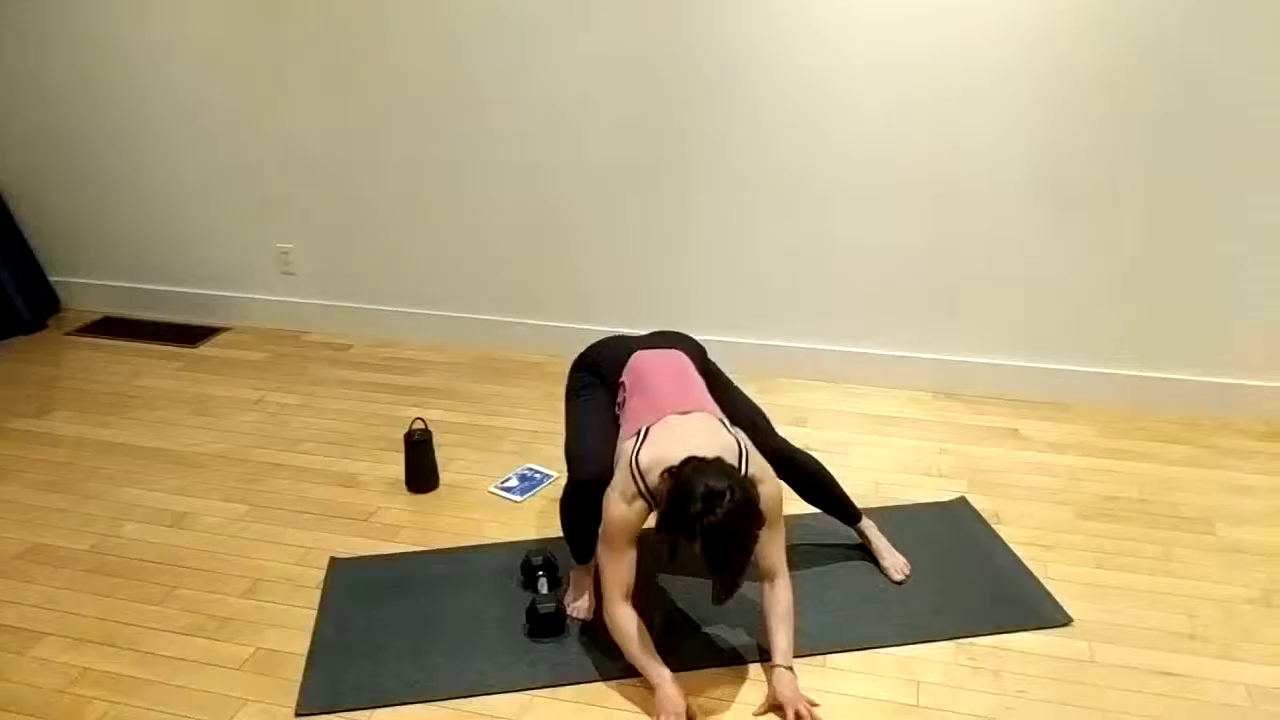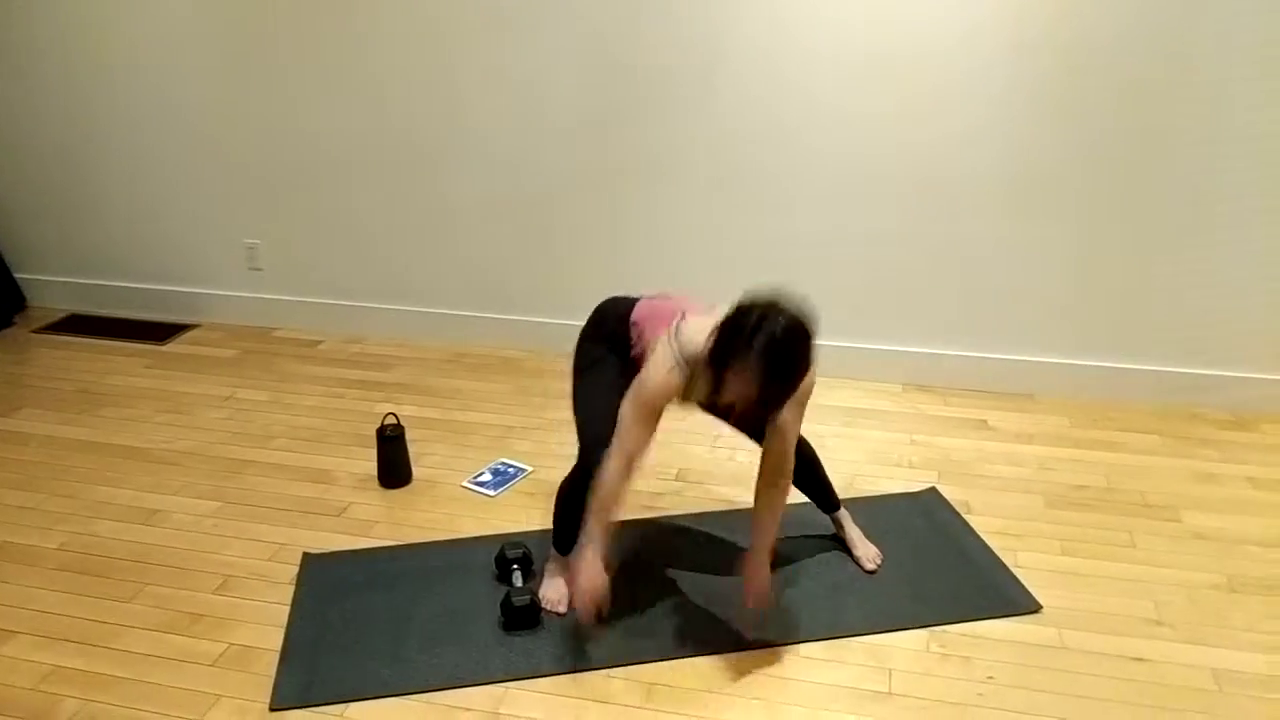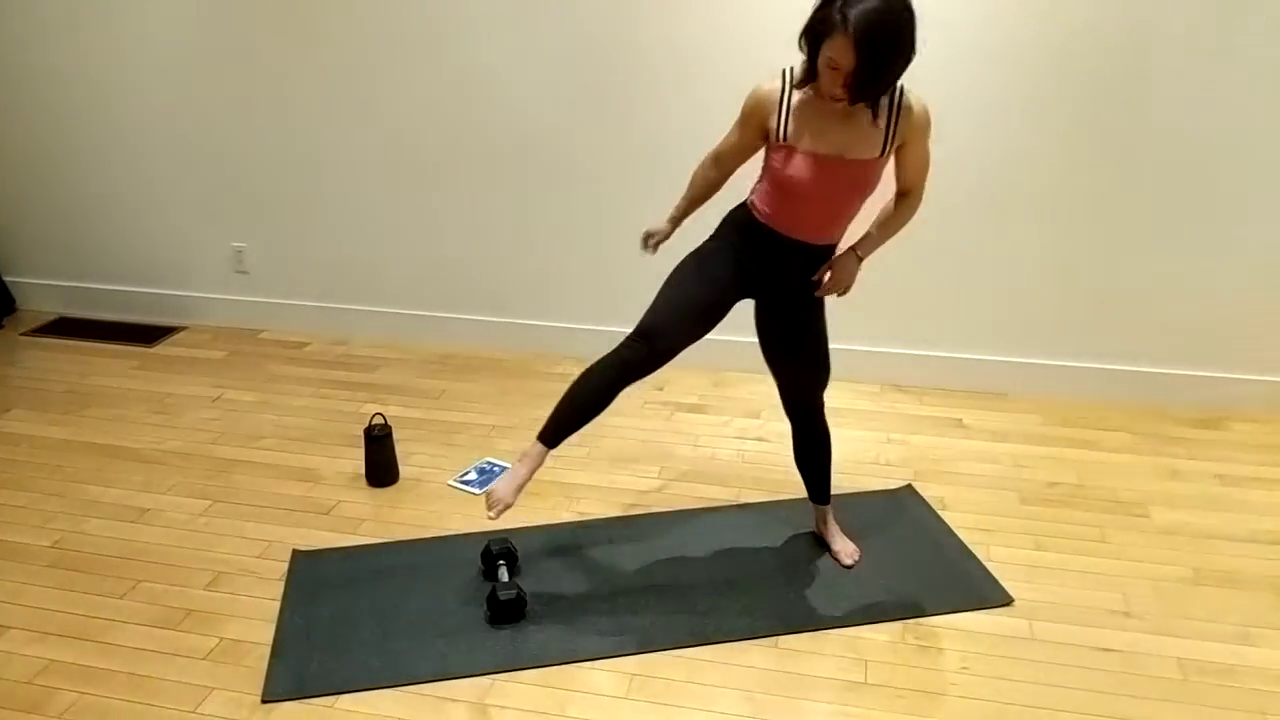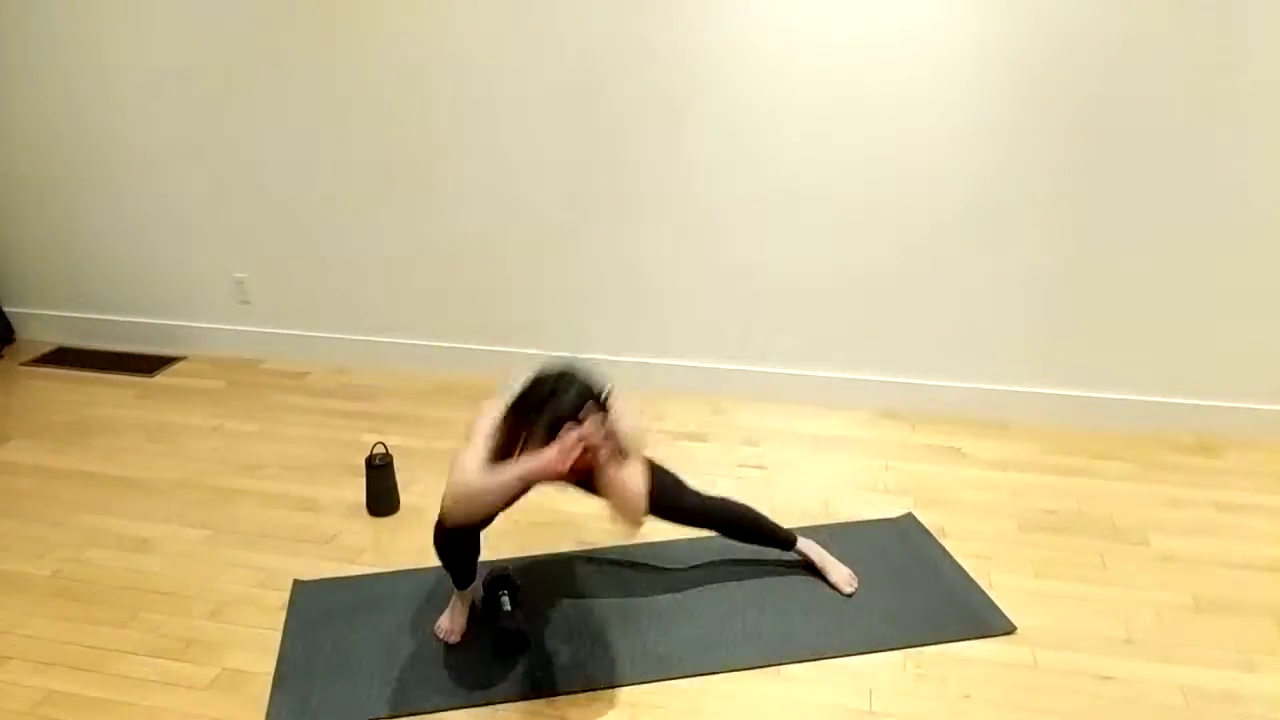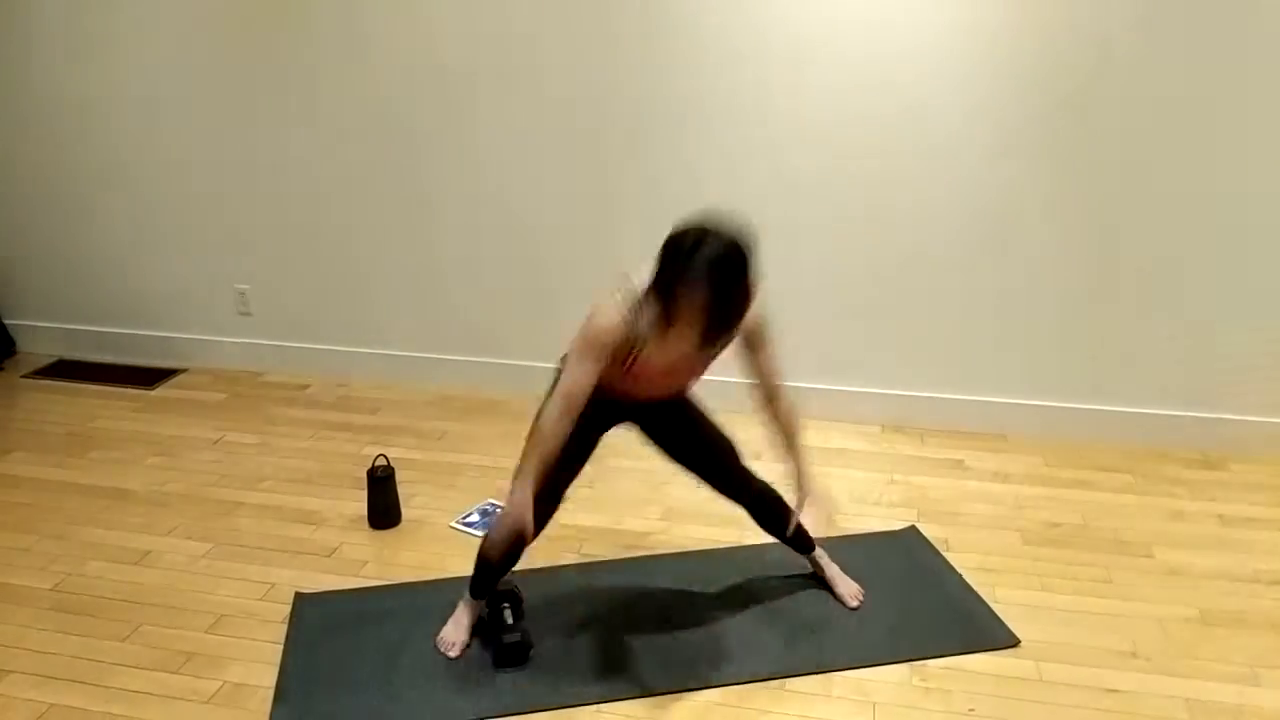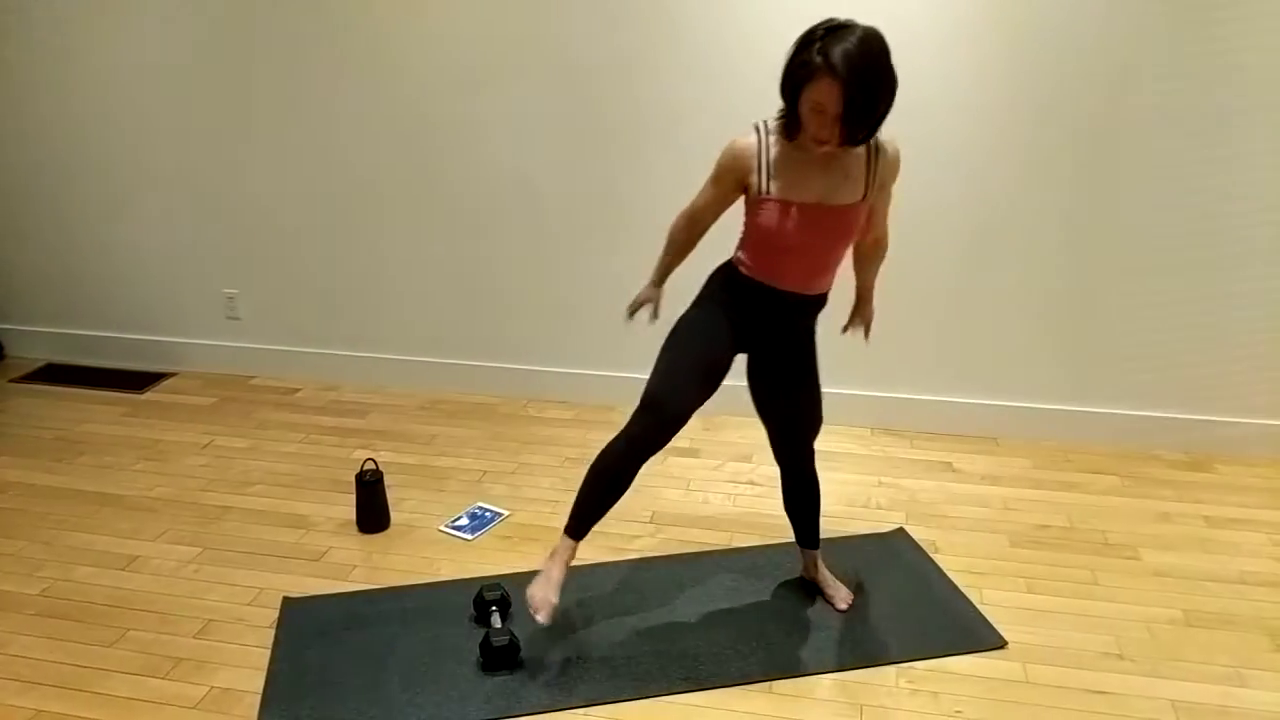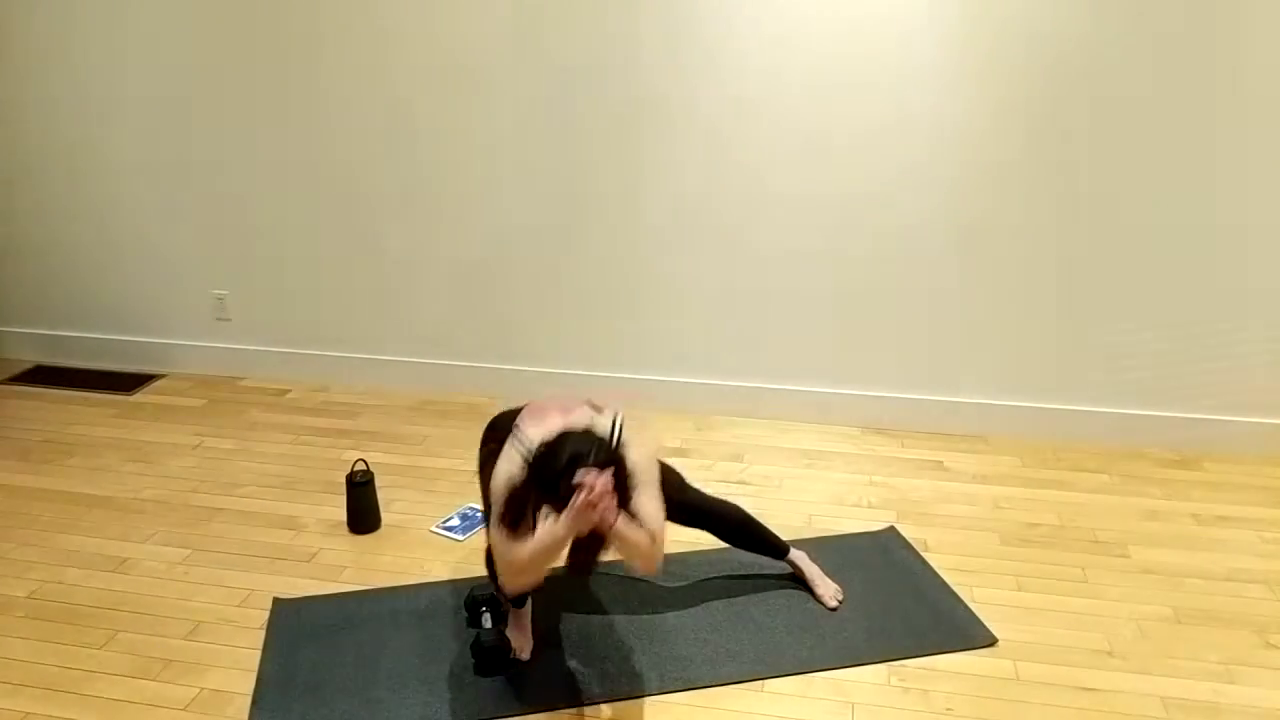
dt=0.7s
person 1, frame 1
left shoulder: (759, 480)
right shoulder: (630, 492)
left elbow: (775, 578)
right elbow: (617, 604)
left wrist: (782, 671)
right wrist: (663, 684)
left hip: (684, 355)
right hip: (605, 367)
left knee: (780, 451)
right knee: (587, 479)
left ankle: (867, 531)
right ankle: (582, 568)
person 1, frame 2
left shoulder: (793, 371)
right shoulder: (670, 364)
left elbow: (778, 466)
right elbow: (617, 463)
left wrist: (760, 557)
right wrist: (590, 555)
right hip: (615, 331)
left knee: (787, 444)
right knee: (593, 459)
left ankle: (841, 522)
right ankle: (559, 559)
person 1, frame 3
left shoulder: (908, 117)
right shoulder: (773, 98)
left elbow: (909, 196)
right elbow: (722, 162)
left wrist: (857, 255)
right wrist: (673, 222)
left hip: (801, 273)
right hip: (738, 246)
left knee: (806, 405)
right knee: (639, 351)
left ankle: (824, 518)
right ankle: (530, 460)
person 1, frame 4
left shoulder: (613, 424)
right shoulder: (498, 419)
left elbow: (634, 515)
right elbow: (453, 504)
left wrist: (605, 459)
right wrist: (536, 464)
left hip: (595, 459)
right hip: (521, 461)
left knee: (694, 507)
right knee: (451, 531)
left ankle: (807, 547)
right ankle: (464, 594)
person 1, frame 5
left shoulder: (744, 316)
right shoulder: (616, 320)
left elbow: (773, 393)
right elbow: (563, 406)
left wrist: (800, 466)
right wrist: (523, 489)
left hip: (665, 403)
right hip: (595, 397)
left knee: (739, 483)
right knee: (535, 508)
left ankle: (818, 560)
right ankle: (473, 604)
person 1, frame 6
left shoulder: (880, 161)
right shoulder: (750, 151)
left elbow: (872, 239)
right elbow: (694, 220)
left wrist: (864, 298)
right wrist: (653, 282)
left hip: (793, 324)
right hip: (729, 303)
left knee: (797, 455)
right knee: (649, 429)
left ankle: (812, 562)
right ankle: (562, 556)
person 1, frame 7
left shoulder: (633, 456)
right shoulder: (514, 466)
left elbow: (651, 558)
right elbow: (511, 574)
left wrist: (610, 519)
right wrist: (569, 522)
left hip: (594, 439)
left knee: (693, 503)
right knee: (508, 565)
left ankle: (796, 560)
right ankle: (520, 613)
